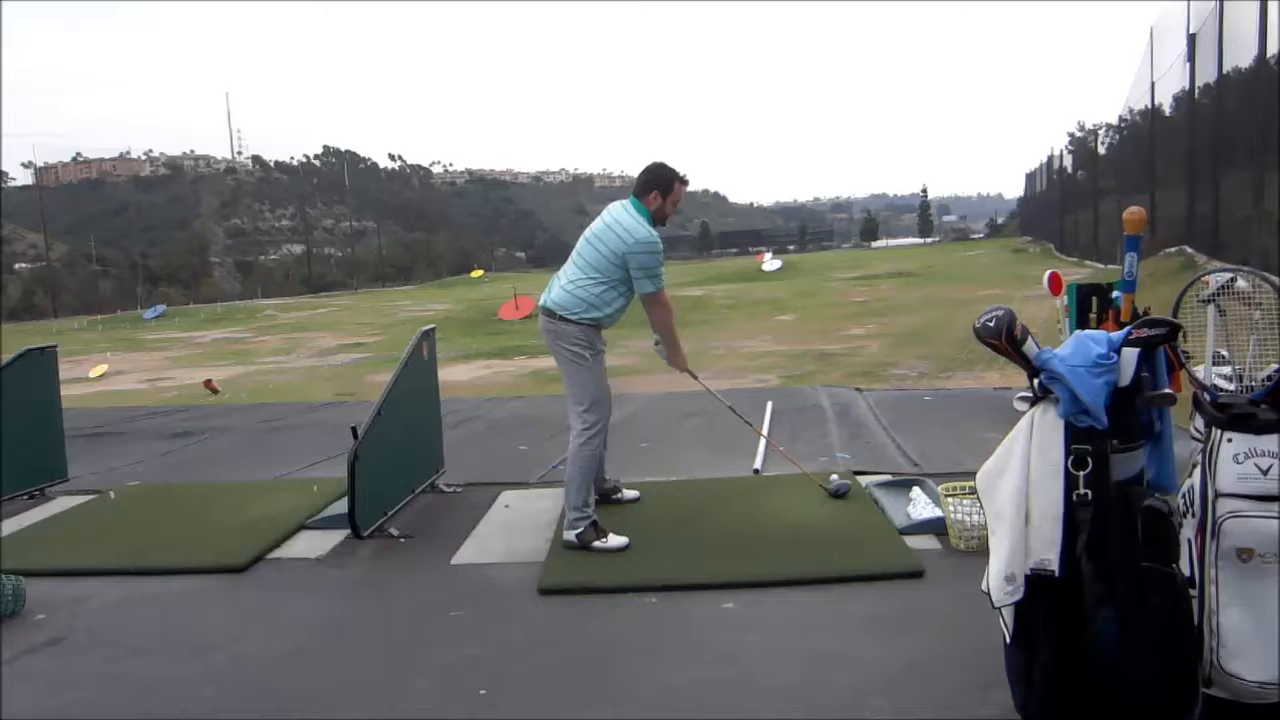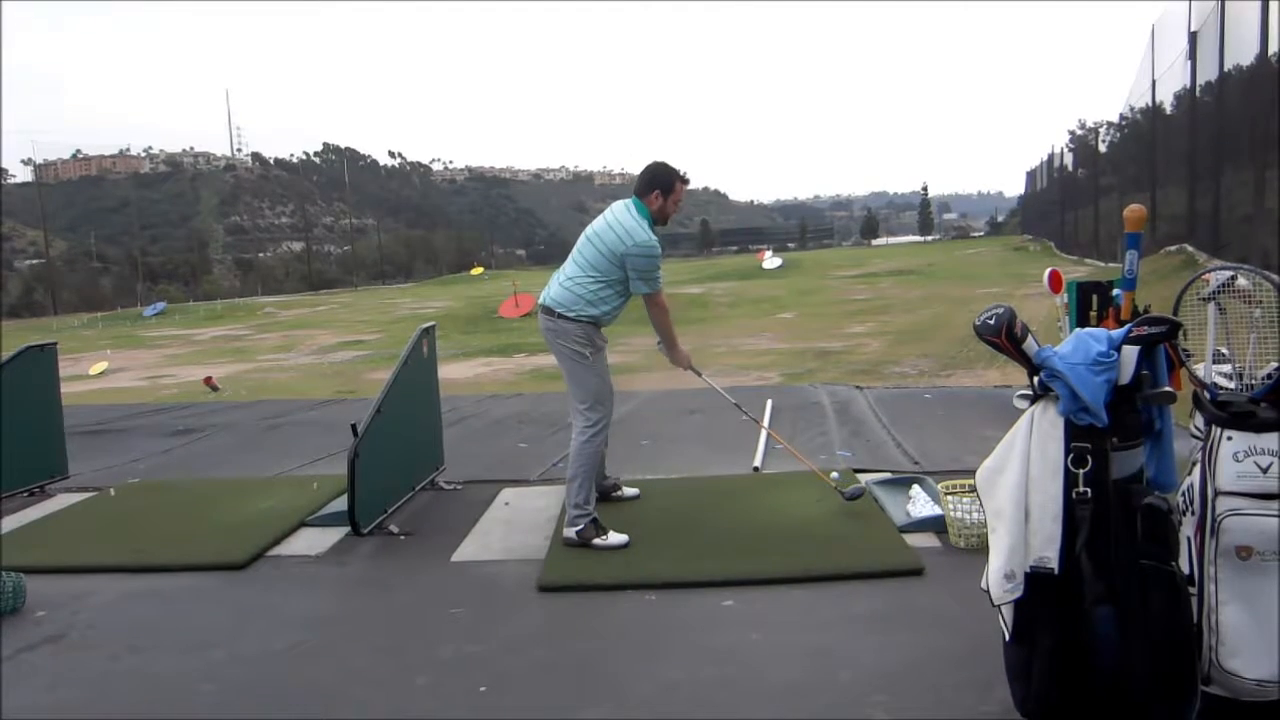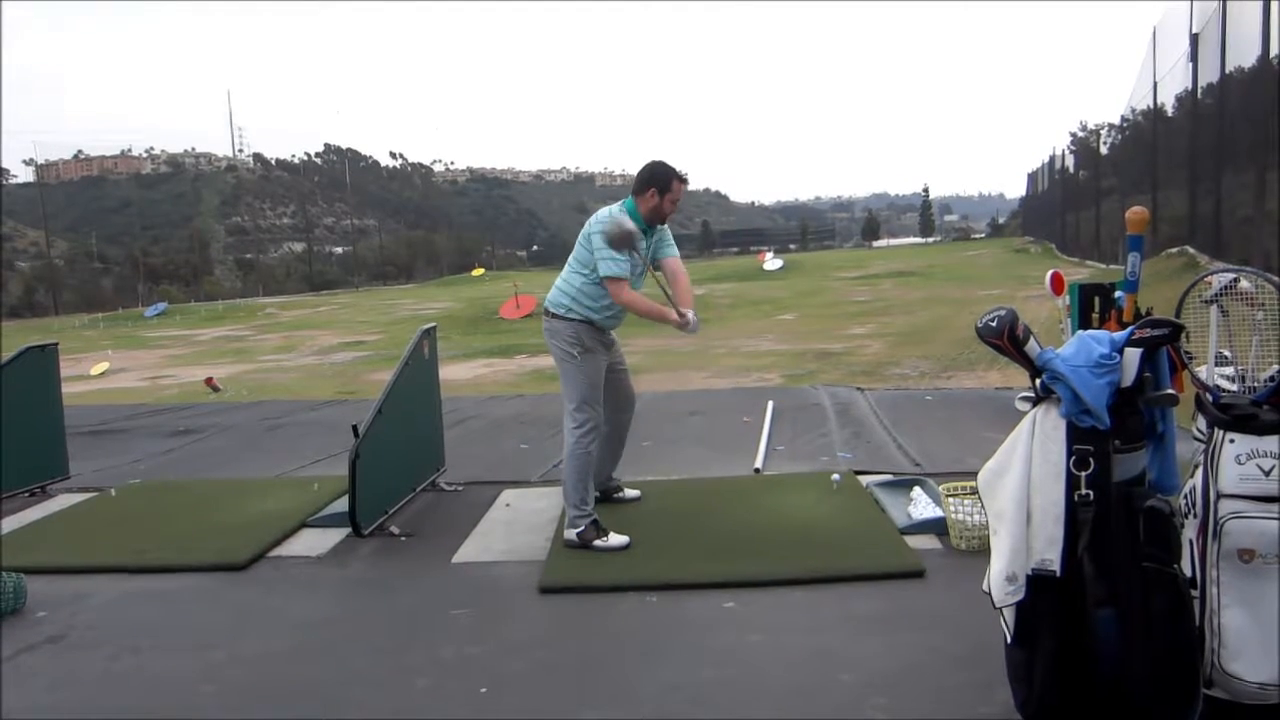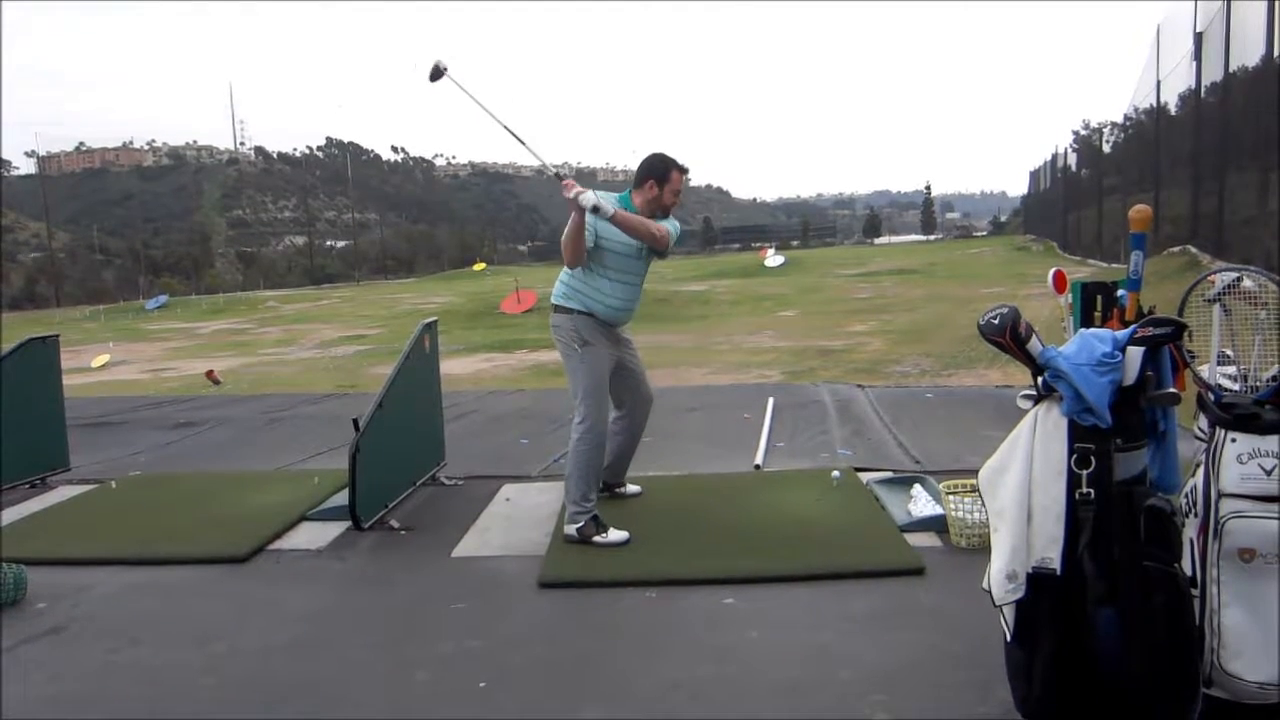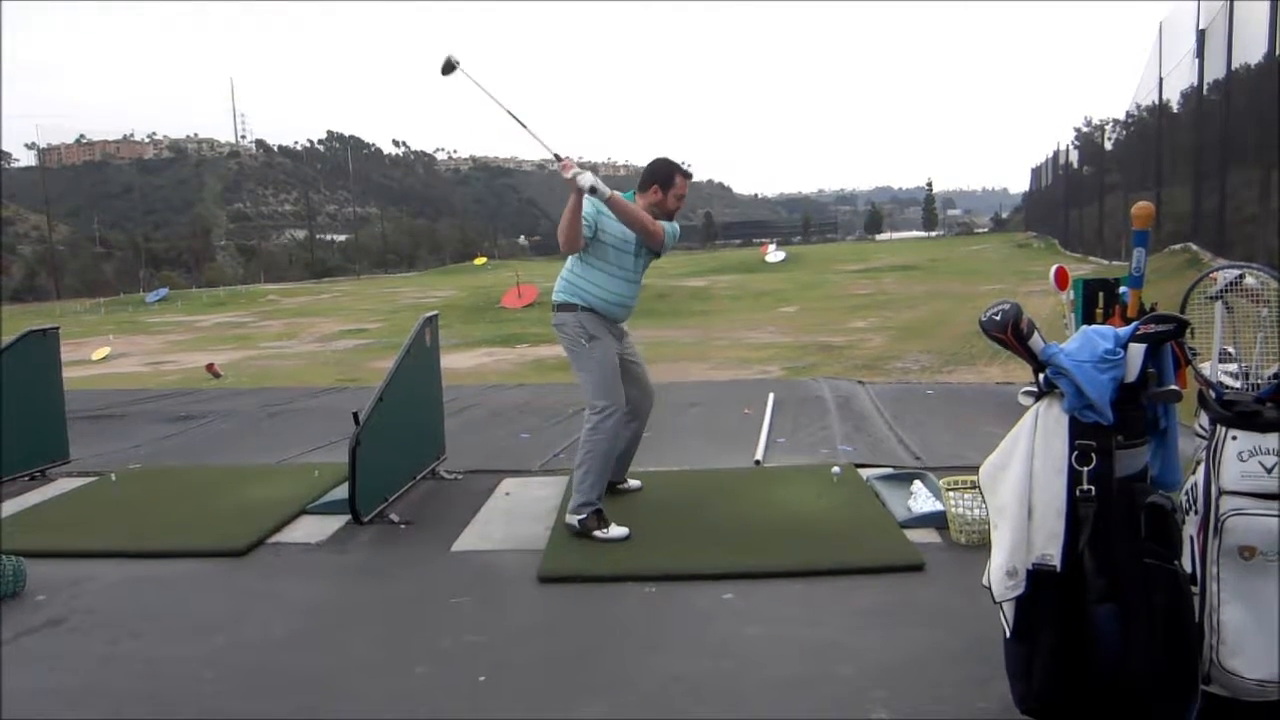
dt=1s
person 1, frame 1
left shoulder: (620, 211)
right shoulder: (644, 238)
left elbow: (650, 297)
right elbow: (657, 303)
left wrist: (661, 337)
right wrist: (675, 352)
left hip: (566, 316)
right hip: (573, 326)
left knee: (598, 407)
right knee: (589, 420)
left ankle: (597, 485)
right ankle: (578, 525)
person 1, frame 2
left shoulder: (624, 211)
right shoulder: (641, 241)
left elbow: (653, 296)
right elbow: (655, 304)
left wrist: (667, 339)
right wrist: (674, 349)
left hip: (566, 315)
right hip: (572, 323)
left knee: (601, 403)
right knee: (592, 417)
left ankle: (597, 482)
right ankle: (579, 522)
person 1, frame 3
left shoulder: (656, 230)
right shoulder: (610, 223)
left elbow: (676, 273)
right elbow: (620, 294)
left wrist: (687, 311)
right wrist: (671, 317)
left hip: (597, 328)
right hip: (571, 326)
left knee: (621, 403)
right knee: (586, 420)
left ankle: (601, 483)
right ankle: (579, 524)
person 1, frame 4
left shoulder: (666, 223)
right shoulder: (595, 203)
left elbow: (654, 237)
right elbow: (572, 261)
left wrist: (609, 212)
right wrist: (579, 213)
left hip: (613, 327)
right hip: (578, 322)
left knee: (638, 401)
right knee: (592, 416)
left ankle: (608, 479)
right ankle: (579, 519)
person 1, frame 5
left shoulder: (668, 230)
right shoulder: (595, 205)
left elbow: (645, 228)
right elbow: (569, 246)
left wrist: (603, 191)
right wrist: (578, 195)
left hip: (611, 324)
right hip: (579, 317)
left knee: (640, 398)
right knee: (607, 407)
left ankle: (610, 475)
right ankle: (583, 511)
